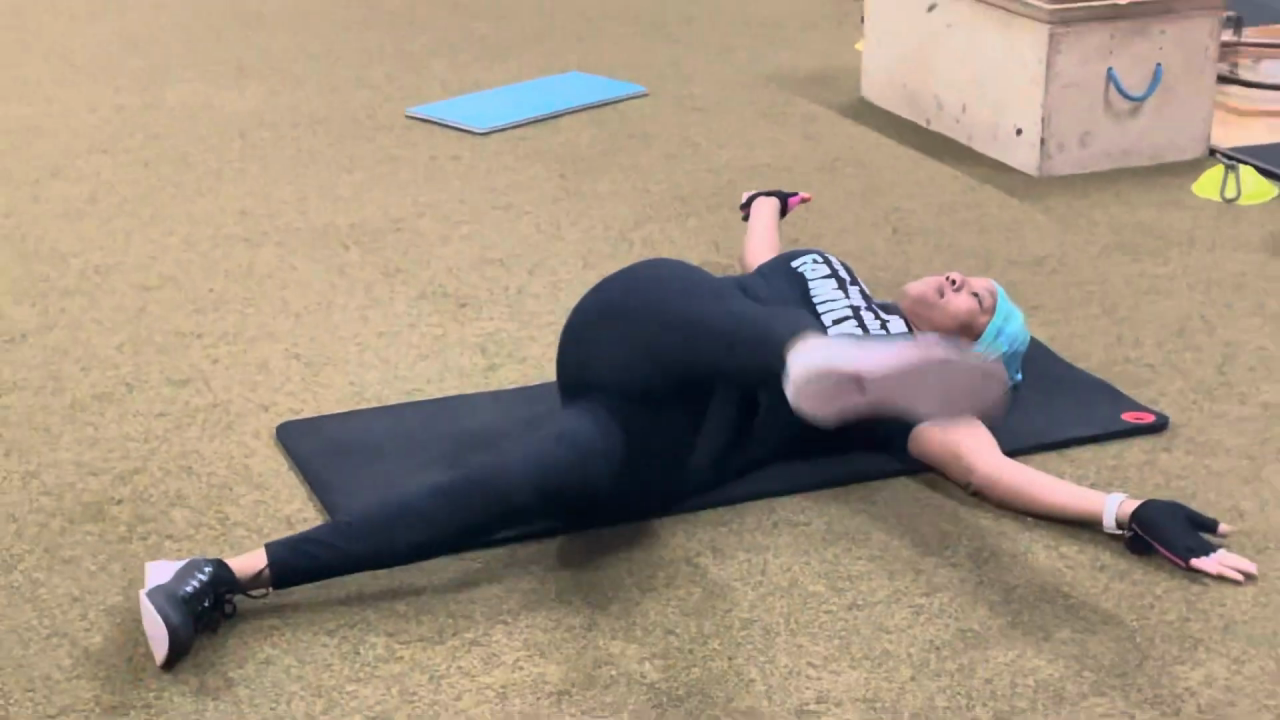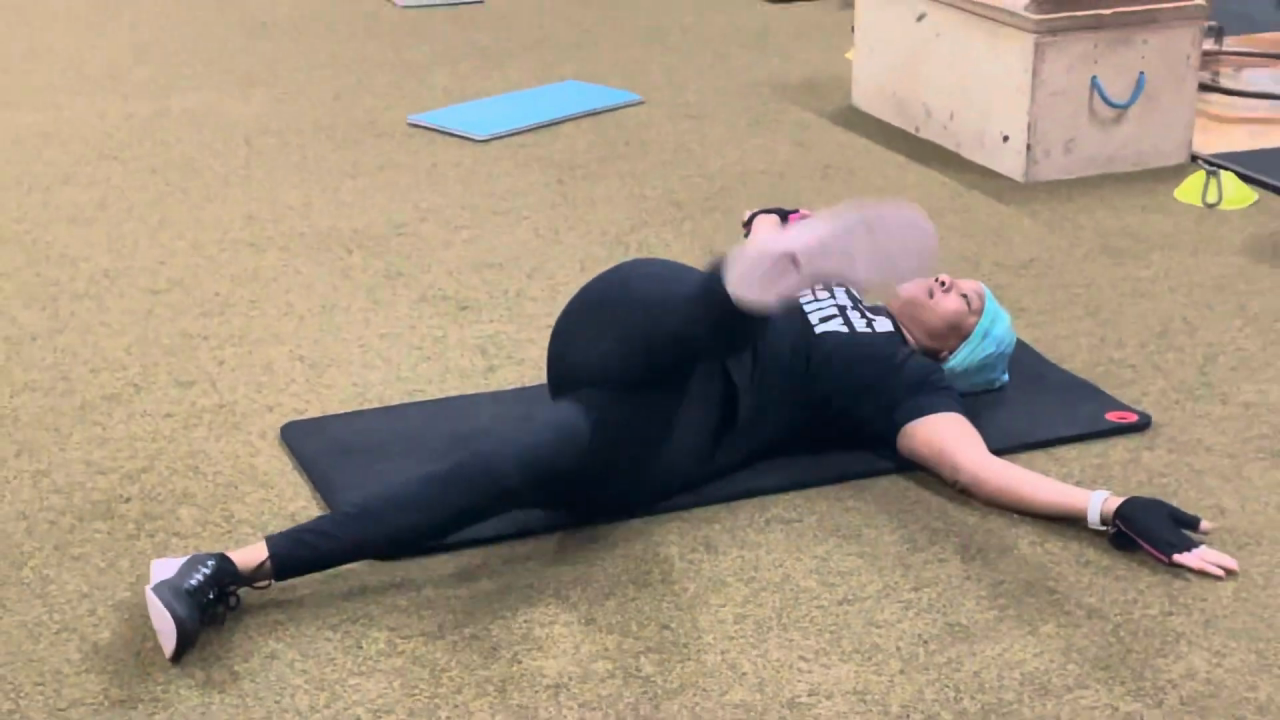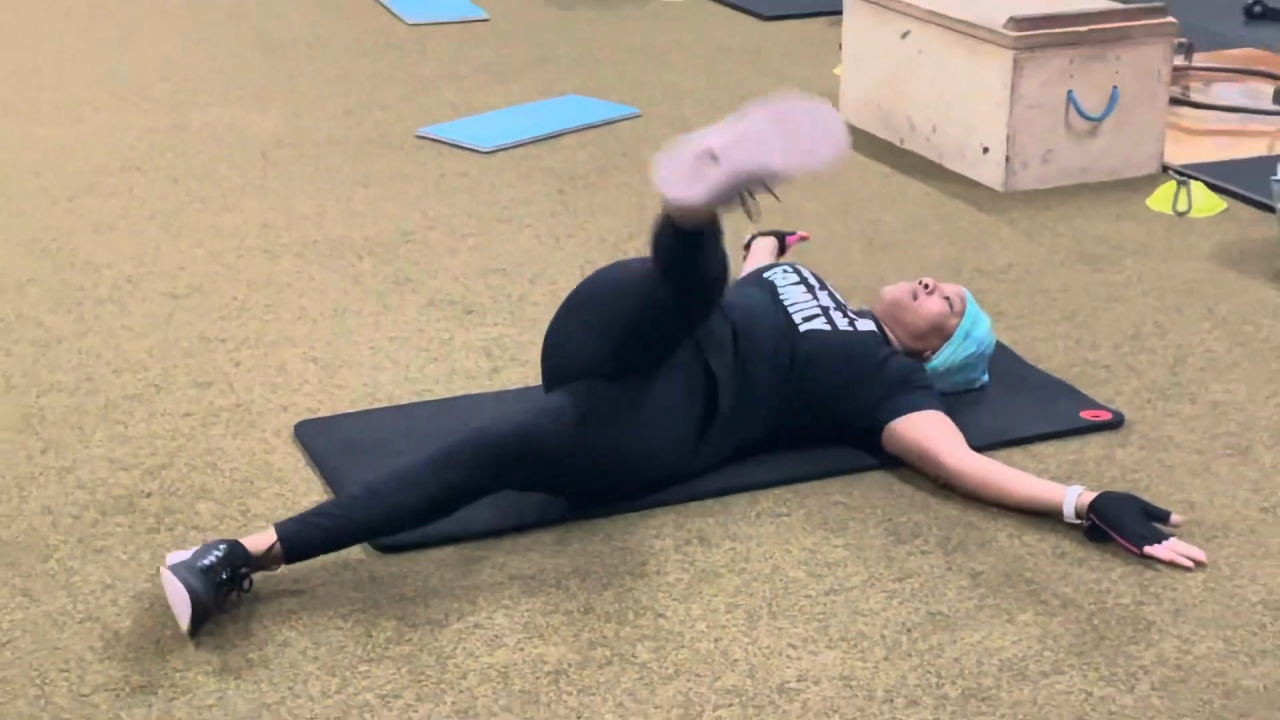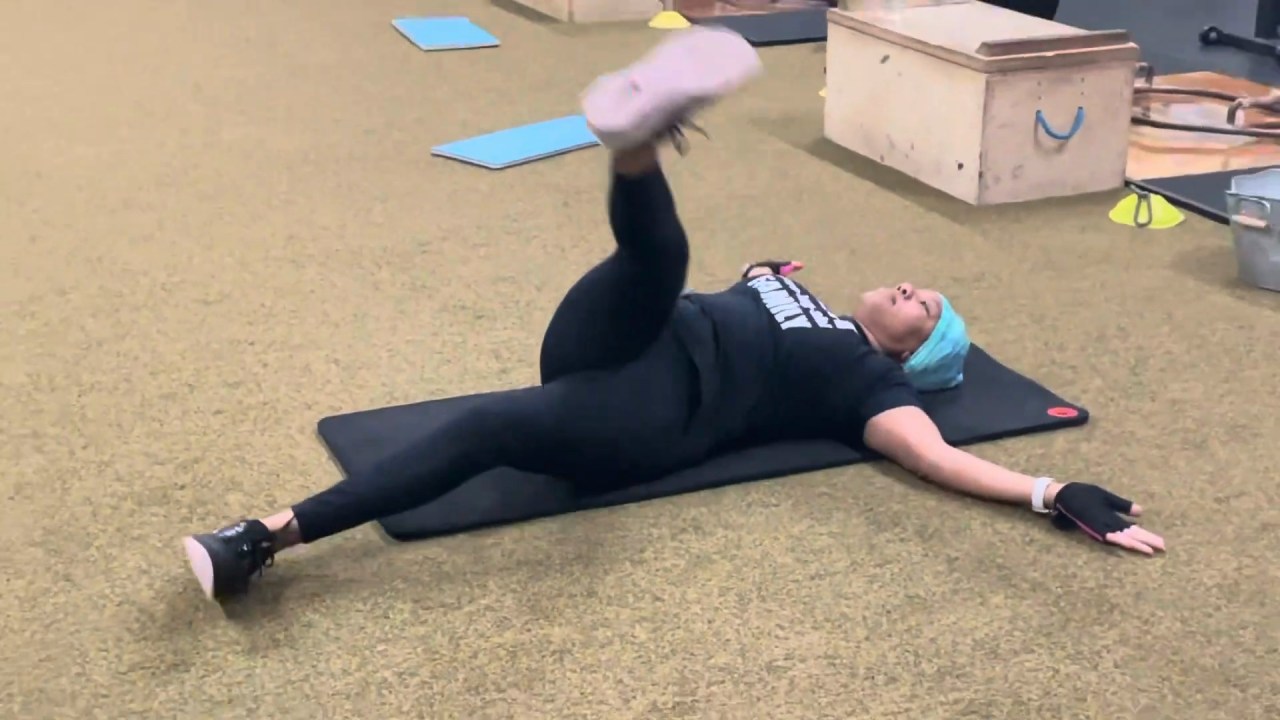
dt=0.1s
person 1, frame 1
left shoulder: (933, 389)
right shoulder: (834, 274)
left elbow: (997, 472)
right elbow: (756, 272)
left wrist: (1131, 512)
right wrist: (765, 209)
left hip: (667, 441)
right hip: (645, 322)
left knee: (516, 484)
left ankle: (228, 577)
person 1, frame 2
left shoulder: (912, 389)
right shoulder: (830, 302)
left elbow: (985, 470)
right elbow: (744, 283)
left wrist: (1115, 510)
right wrist: (766, 228)
left hip: (655, 436)
right hip: (631, 319)
left knee: (507, 468)
right knee: (730, 304)
left ankle: (231, 571)
person 1, frame 3
left shoulder: (884, 380)
right shoulder: (800, 276)
left elbow: (962, 462)
left wrist: (1088, 500)
right wrist: (763, 244)
left hip: (653, 433)
right hip: (612, 330)
left knee: (490, 452)
right knee: (689, 280)
left ankle: (244, 558)
right ankle: (703, 183)
person 1, frame 4
left shoulder: (866, 380)
right shoulder: (792, 279)
left elbow: (944, 459)
left wrist: (1060, 496)
right wrist: (753, 256)
left hip: (643, 416)
right hip: (611, 332)
left knee: (484, 430)
right knee: (657, 255)
left ankle: (263, 540)
right ankle: (641, 135)
